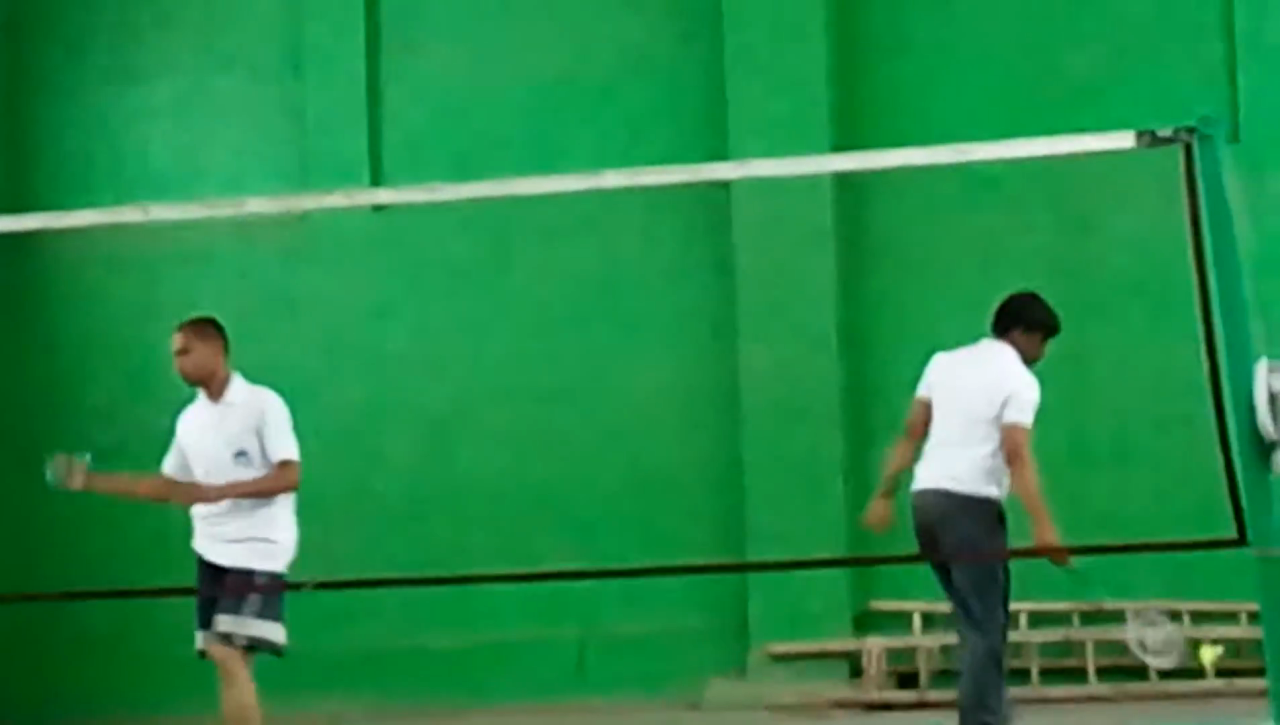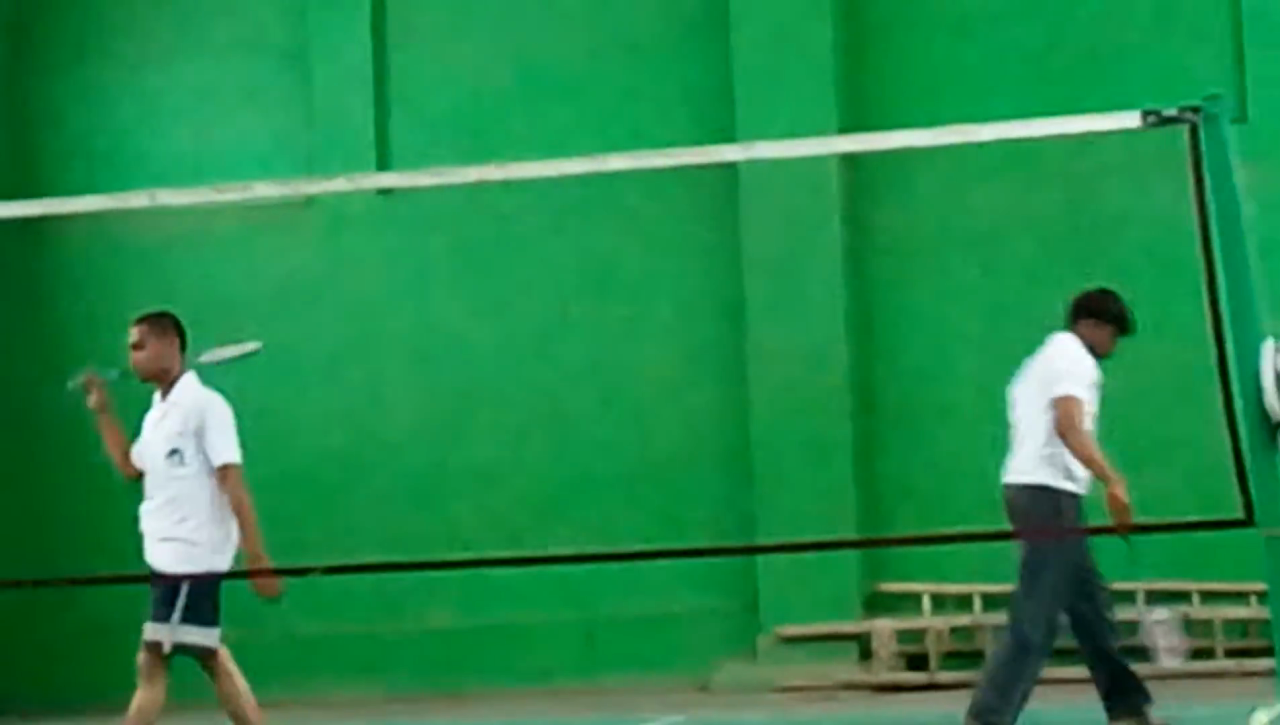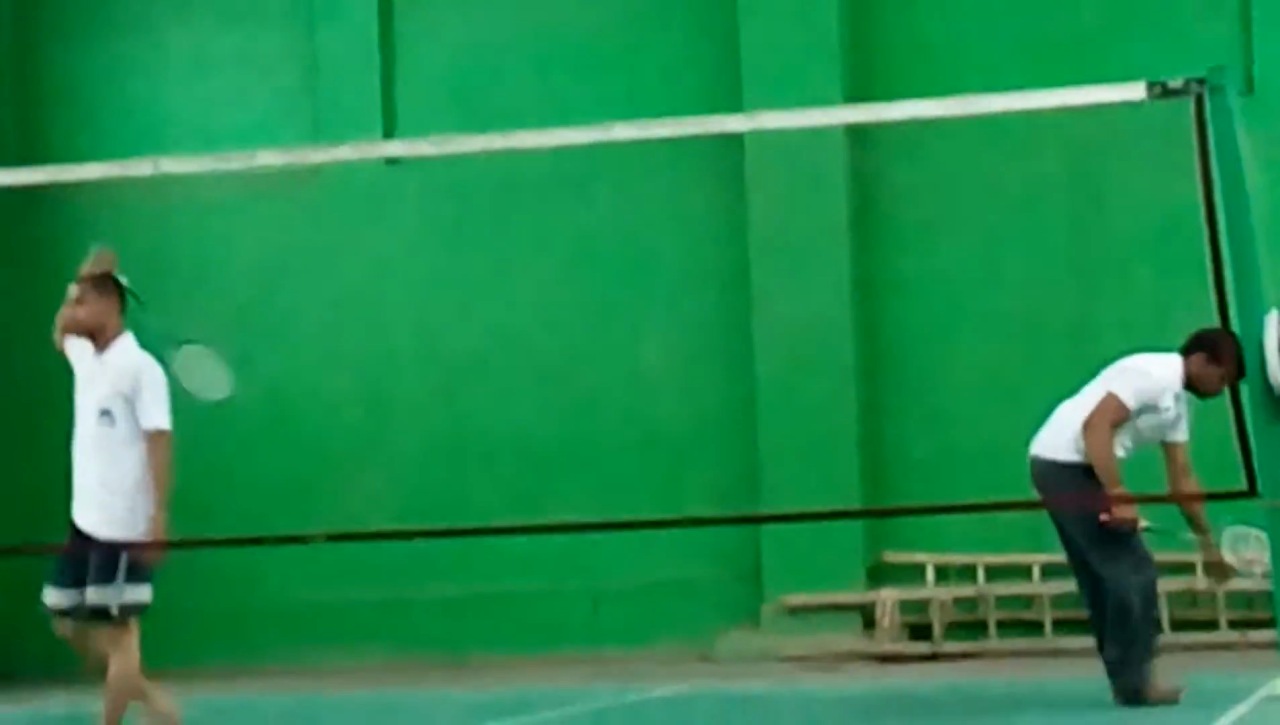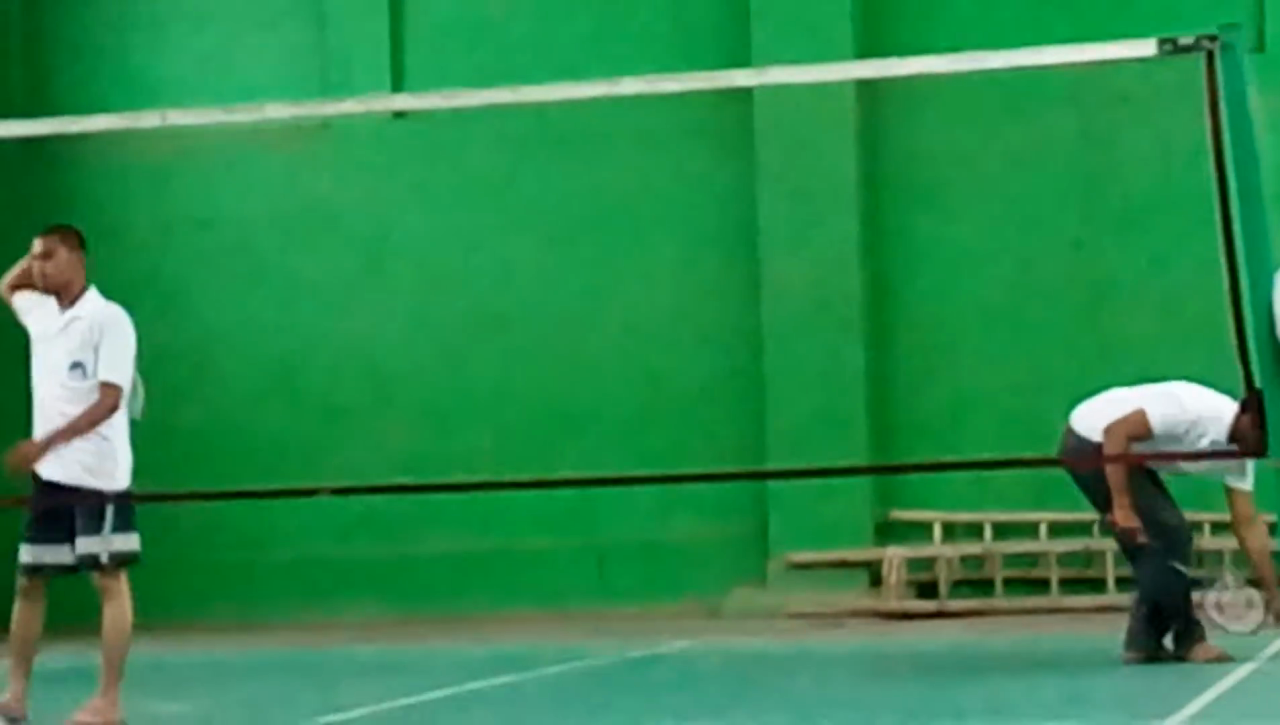
dt=0.3s
person 1, frame 1
left shoulder: (264, 404)
right shoulder: (189, 419)
left elbow: (290, 476)
right elbow: (167, 487)
left wrist: (219, 491)
right wrist: (91, 480)
left hip: (257, 555)
right hip: (212, 556)
left knee: (227, 657)
right knee: (226, 664)
person 1, frame 2
left shoulder: (204, 405)
right shoulder: (157, 410)
left elbow: (232, 481)
right elbow: (130, 469)
left wrist: (256, 556)
right wrist: (101, 411)
left hip: (190, 559)
right hip: (167, 558)
left knee: (152, 665)
right knee: (213, 661)
person 1, frame 3
left shoulder: (138, 367)
right shoulder: (89, 358)
left elbow: (159, 444)
right elbow: (60, 334)
left wrist: (157, 517)
right wrist: (88, 274)
left hip: (121, 523)
right hip: (87, 519)
left knee: (119, 629)
right knee: (66, 620)
person 1, frame 4
left shoulder: (110, 319)
right shoulder: (40, 314)
left elbow: (110, 400)
left wrist: (44, 444)
left hip: (98, 475)
right hip: (49, 475)
left knee: (110, 582)
person 2, frame 1
left shoulder: (943, 363)
right shoulder: (1018, 380)
left elbow: (911, 436)
right elbow: (1017, 456)
left wrist: (883, 495)
right wrist: (1044, 528)
left hip: (927, 500)
right hip: (970, 506)
left knee: (977, 623)
right knee: (985, 629)
person 2, frame 2
left shoulder: (1034, 369)
right shoulder: (1074, 361)
right elbow: (1068, 428)
right wrist: (1114, 482)
left hip: (1034, 493)
right hip: (1045, 493)
left knee: (1091, 605)
right knee: (1036, 613)
person 2, frame 3
left shoulder: (1175, 402)
right shoulder: (1149, 374)
left elbow: (1182, 477)
right elbow: (1094, 427)
left wrist: (1208, 542)
right wrist: (1117, 496)
left hip: (1073, 468)
right hip: (1061, 463)
left knee: (1108, 583)
right knee: (1132, 571)
left ankle: (1129, 684)
right ankle: (1134, 680)
person 2, frame 4
left shoulder: (1238, 453)
right shoulder: (1194, 411)
left elbow: (1249, 525)
right elbow: (1117, 432)
right wrist: (1122, 506)
right hip: (1091, 441)
left knee: (1172, 537)
right knee: (1160, 533)
left ankle: (1144, 640)
right ankle: (1188, 638)
